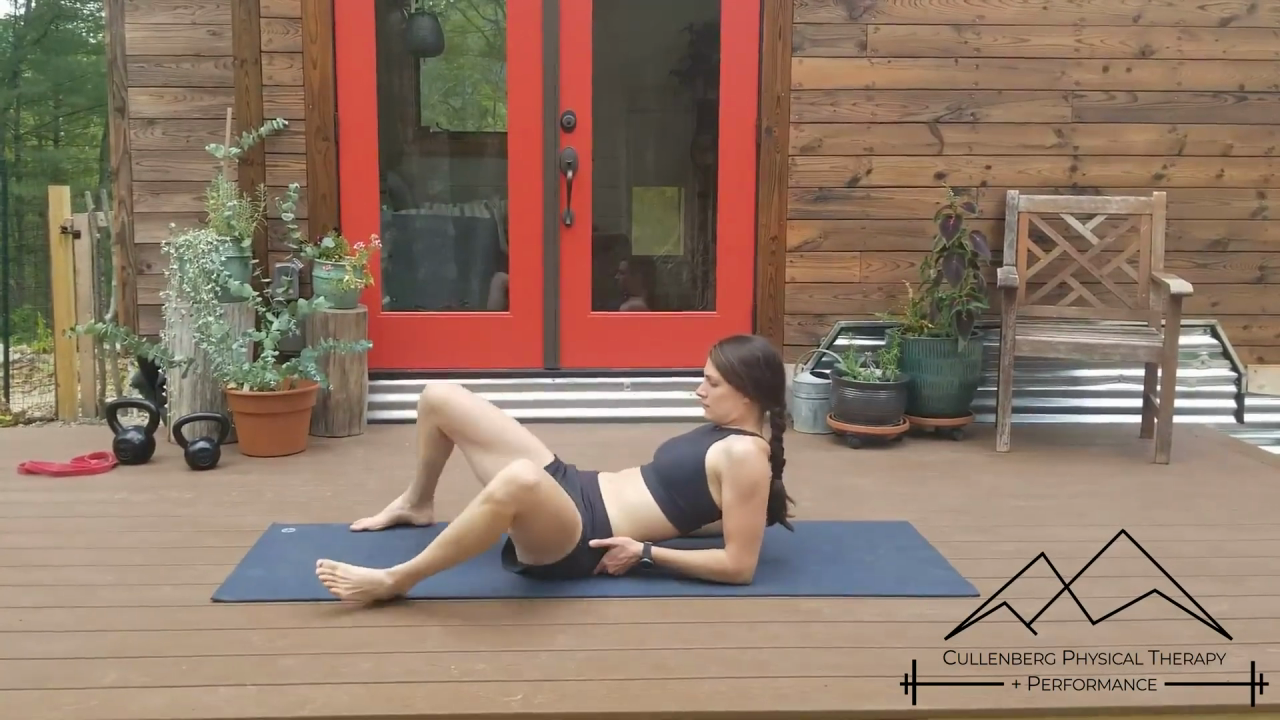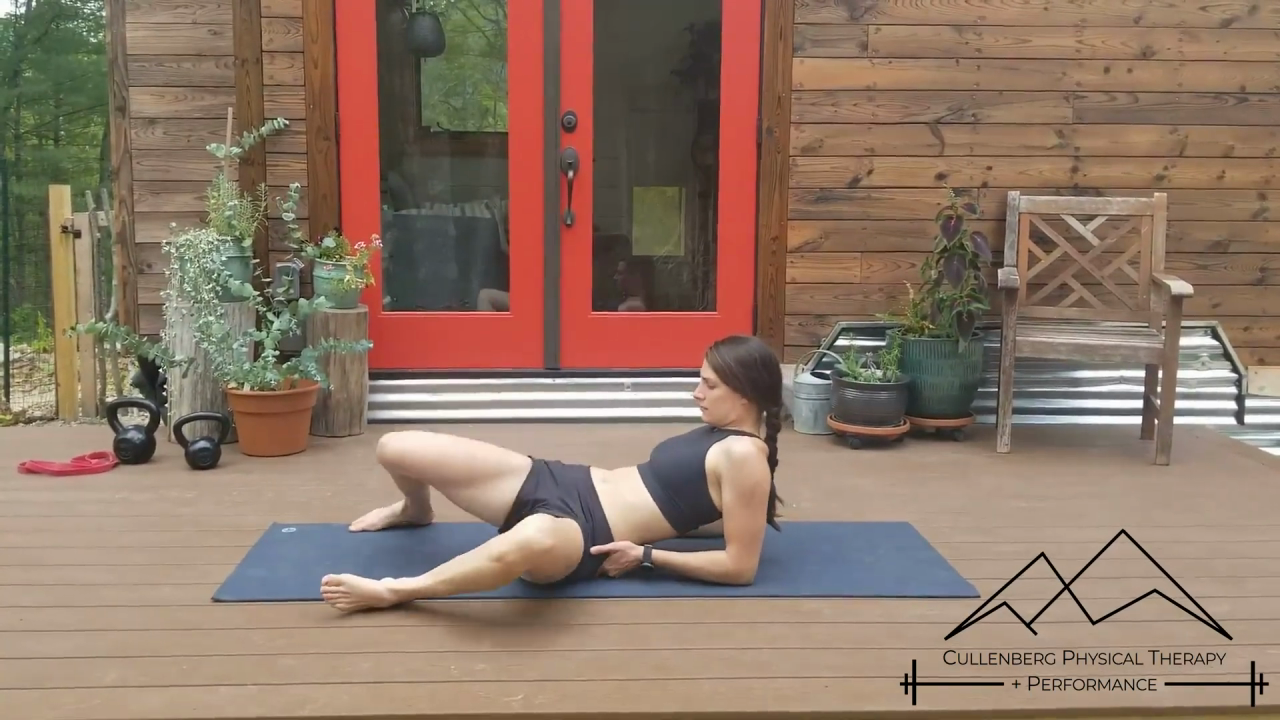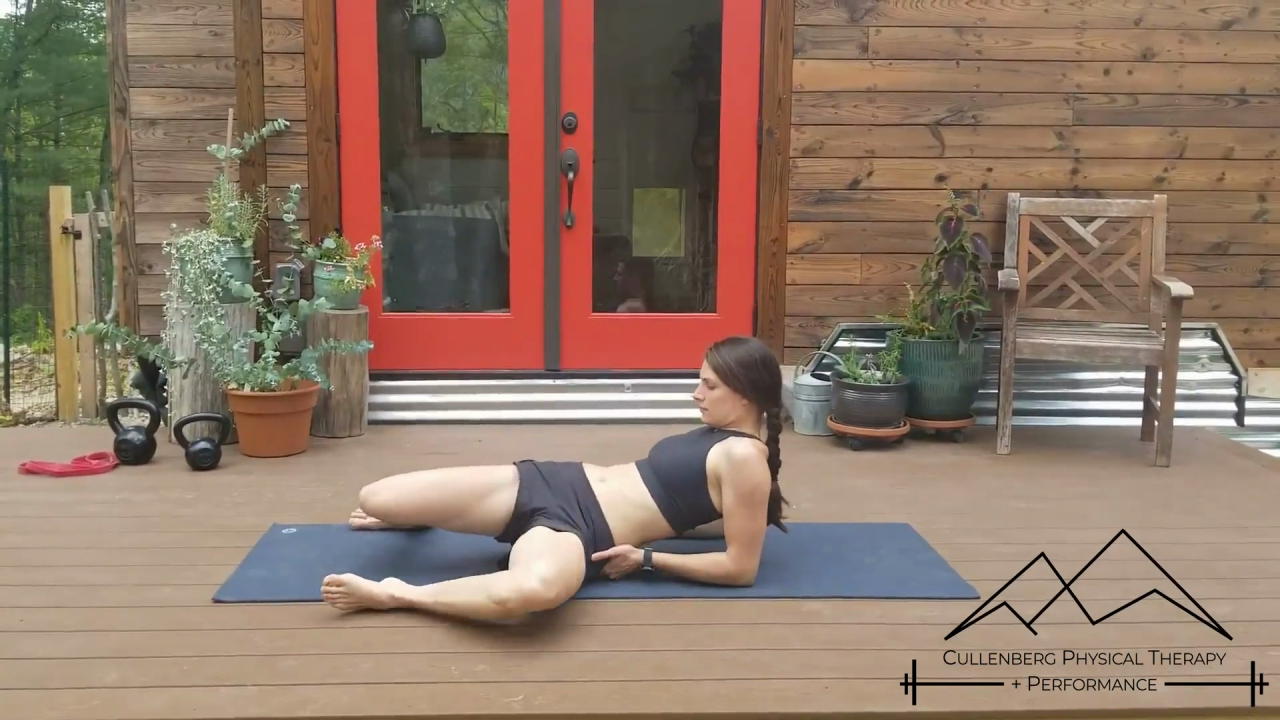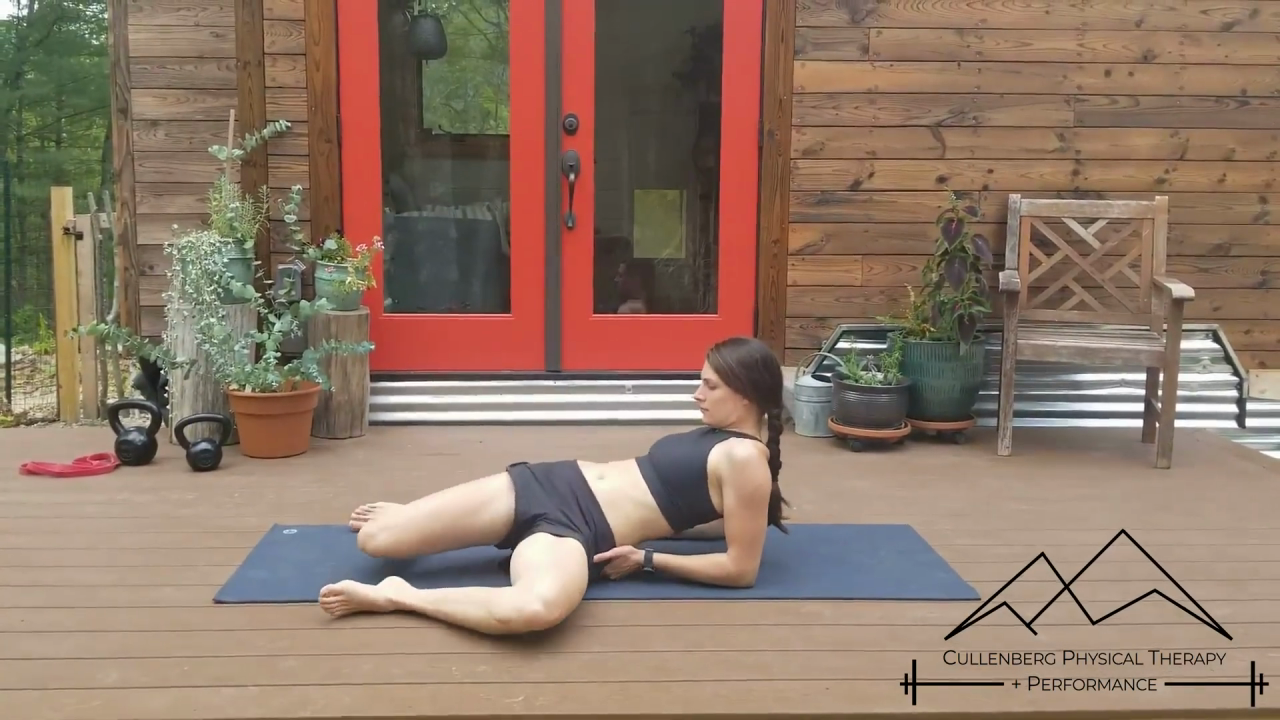
dt=0.3s
person 1, frame 1
left shoulder: (744, 456)
right shoulder: (721, 433)
left elbow: (739, 566)
right elbow: (700, 510)
left wrist: (645, 552)
left hip: (577, 535)
right hip: (567, 484)
left knee: (519, 482)
right knee: (440, 397)
left ankle: (394, 580)
right ankle: (417, 505)
person 1, frame 2
left shoulder: (744, 456)
right shoulder: (718, 434)
left elbow: (741, 567)
right elbow: (706, 510)
left wrist: (646, 556)
left hip: (579, 533)
left knee: (531, 542)
right knee: (393, 449)
left ankle: (394, 590)
right ankle: (415, 510)
person 1, frame 3
left shoulder: (744, 458)
right shoulder: (716, 435)
left elbow: (742, 568)
left wrist: (646, 558)
left hip: (576, 528)
left knee: (533, 590)
right knee: (376, 498)
left ankle: (397, 594)
right ankle: (416, 513)
person 1, frame 4
left shoulder: (745, 459)
right shoulder: (716, 435)
left elbow: (742, 569)
left wrist: (647, 559)
left hip: (576, 529)
left knee: (534, 610)
left ankle: (398, 597)
right ankle: (409, 518)
